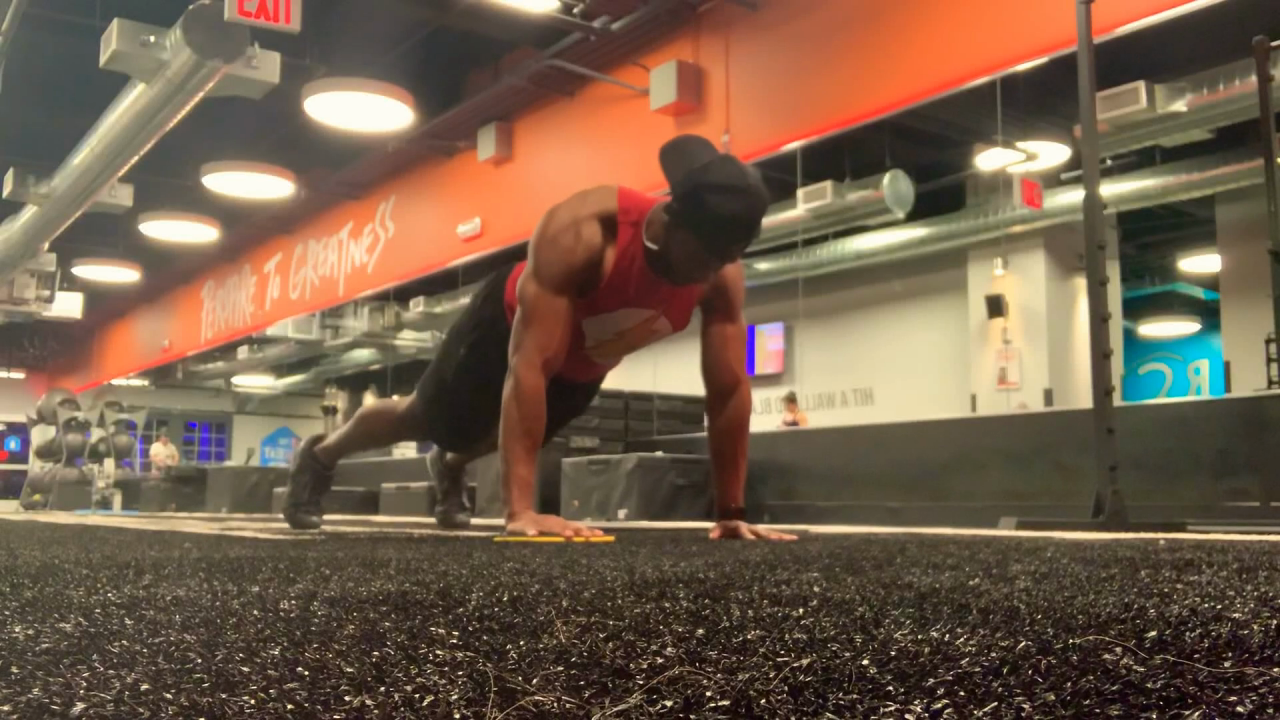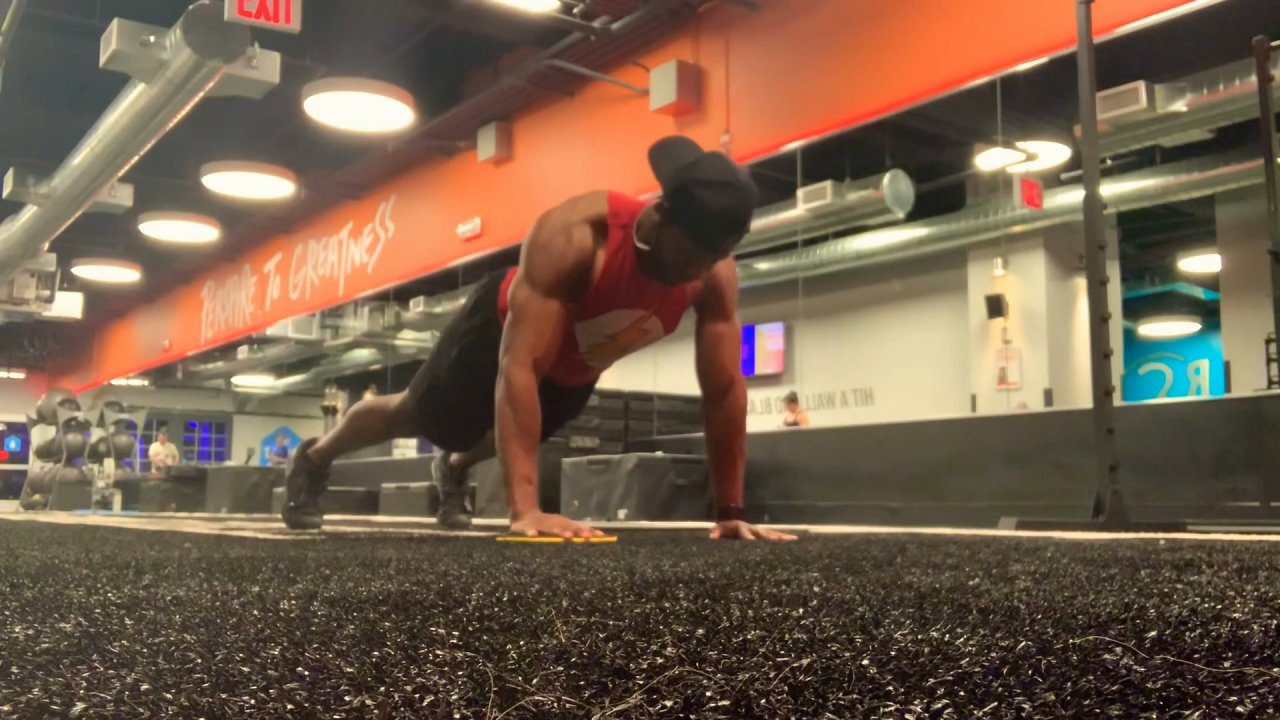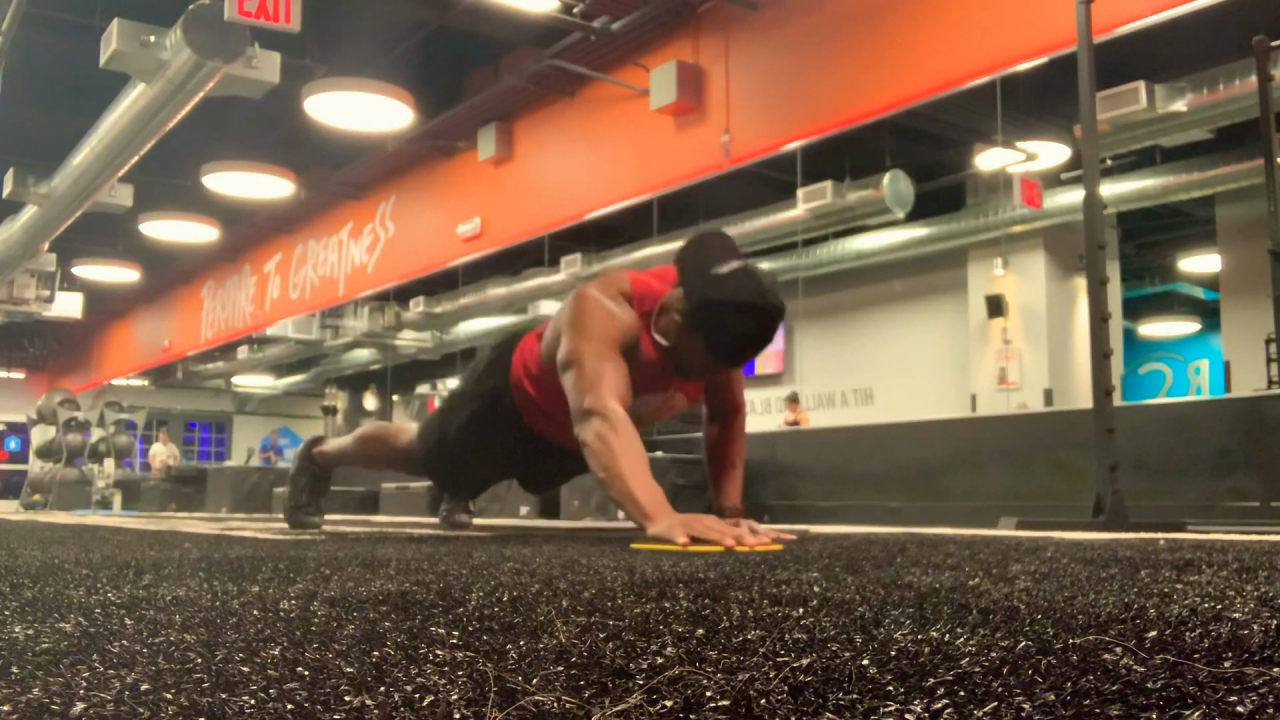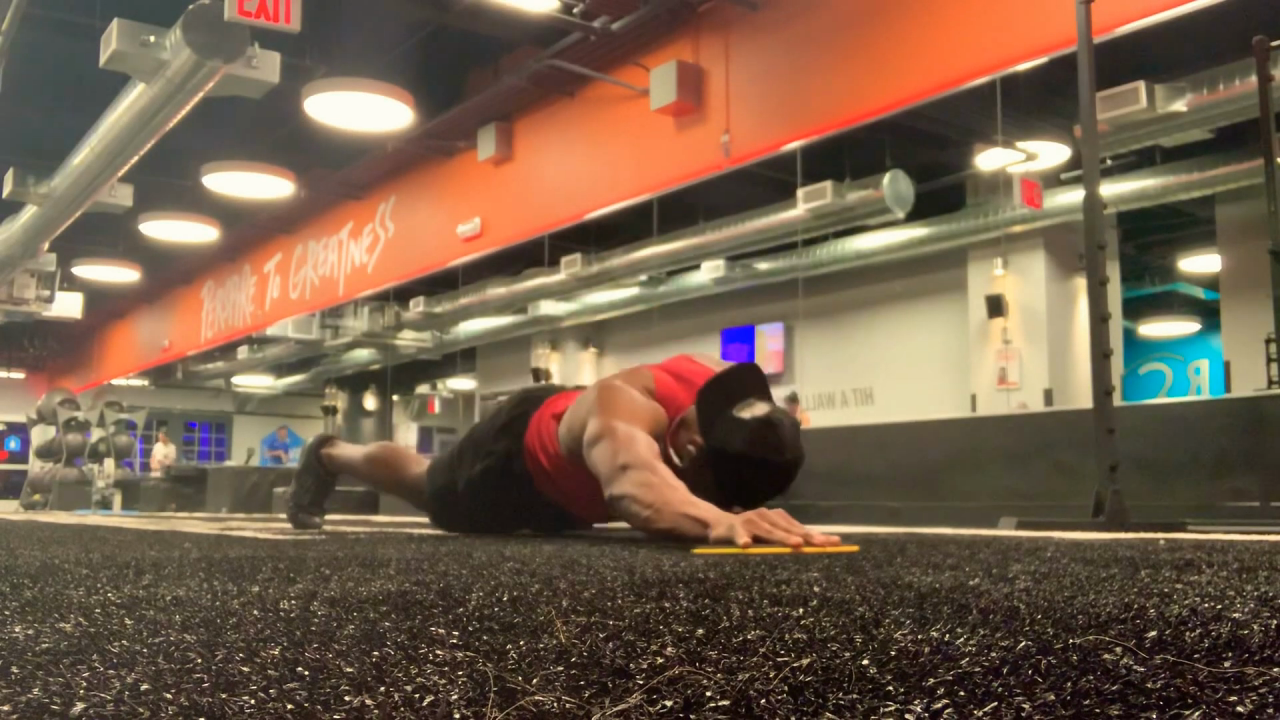
dt=0.7s
person 1, frame 1
left shoulder: (722, 273)
right shoulder: (579, 231)
left elbow: (729, 388)
right elbow: (529, 368)
left wrist: (731, 512)
right wrist: (520, 509)
left hip: (586, 368)
right hip: (509, 327)
left knee: (510, 429)
right knee: (423, 419)
left ankle: (450, 468)
right ankle: (320, 457)
person 1, frame 2
left shoulder: (714, 275)
right shoulder: (572, 236)
left elbow: (724, 388)
right elbow: (518, 368)
left wrist: (731, 511)
right wrist: (524, 508)
left hip: (576, 372)
right hip: (498, 332)
left knee: (512, 435)
right knee: (413, 418)
left ankle: (454, 471)
right ankle: (314, 459)
person 1, frame 3
left shoulder: (713, 325)
right shoulder: (605, 312)
left elbow: (727, 416)
right elbow: (600, 417)
left wrist: (730, 513)
right wrist: (659, 518)
left hip: (569, 433)
right hip: (513, 401)
right knee: (419, 455)
left ankle: (460, 491)
right ankle: (318, 458)
person 1, frame 4
left shoulder: (732, 393)
right shoulder: (628, 409)
right elbow: (631, 481)
left wrist: (731, 513)
right wrist: (720, 520)
left hip: (572, 458)
right hip: (523, 453)
right knee: (425, 486)
right ankle: (329, 455)
